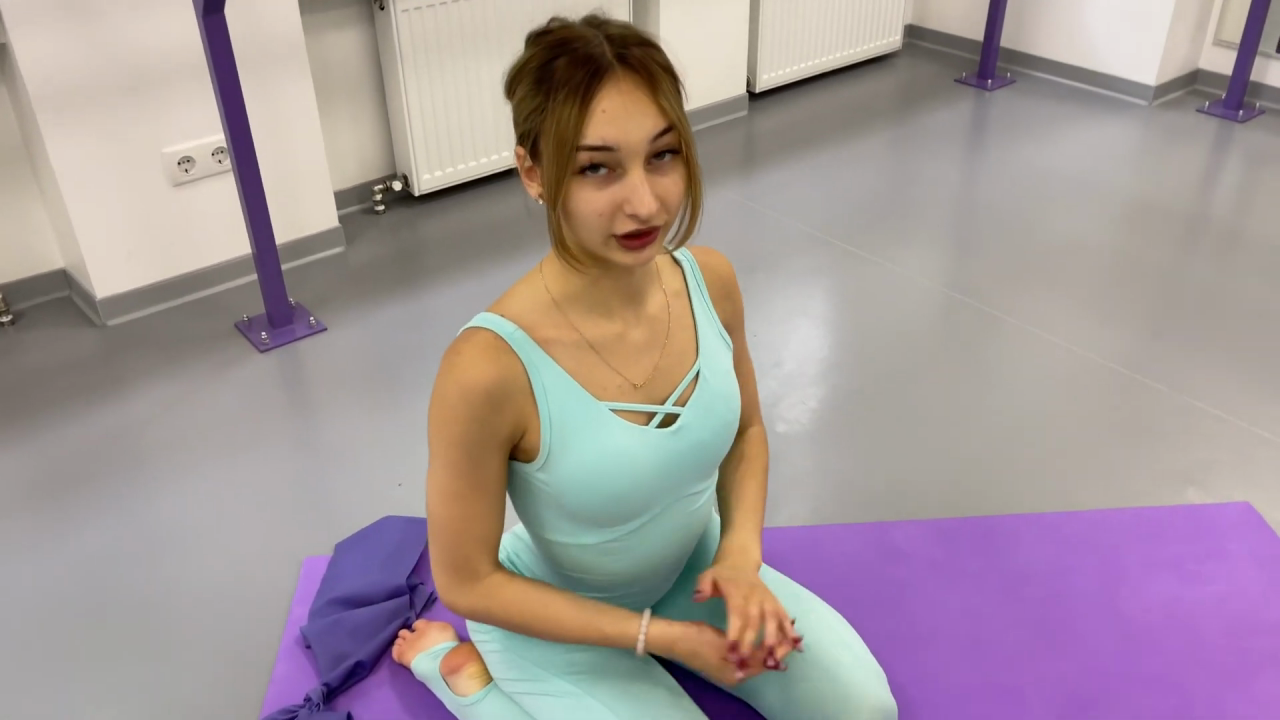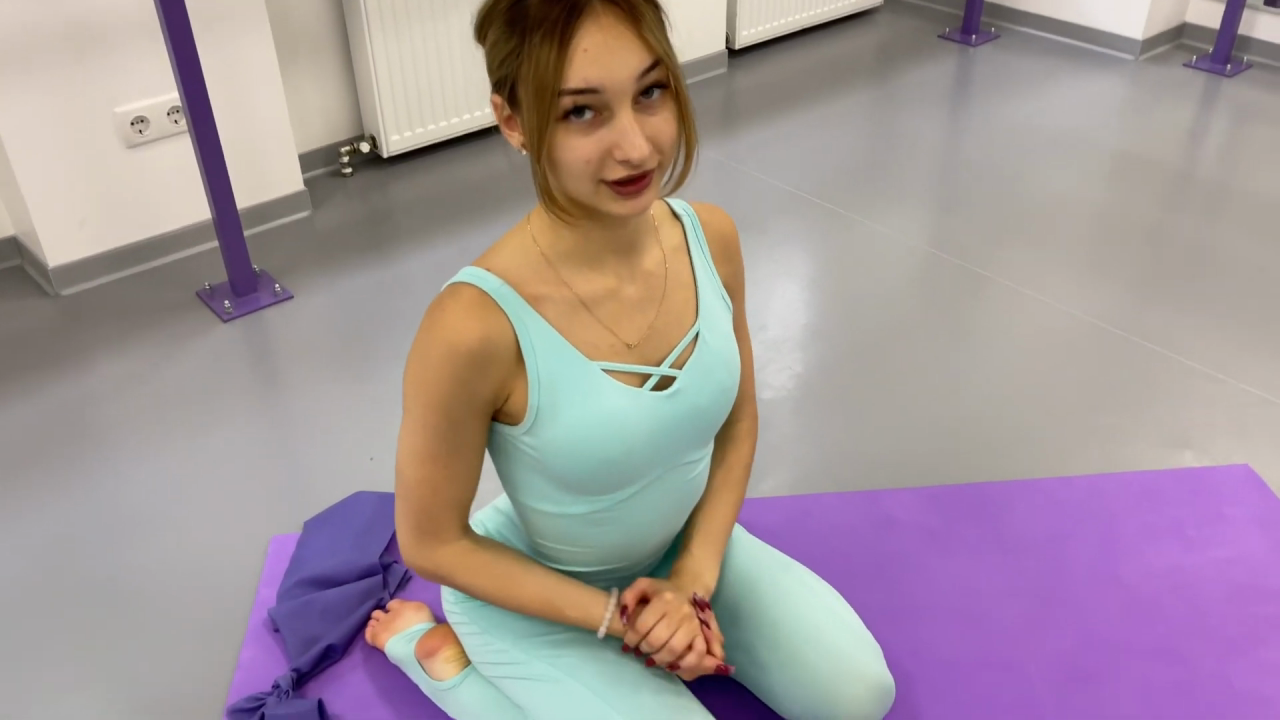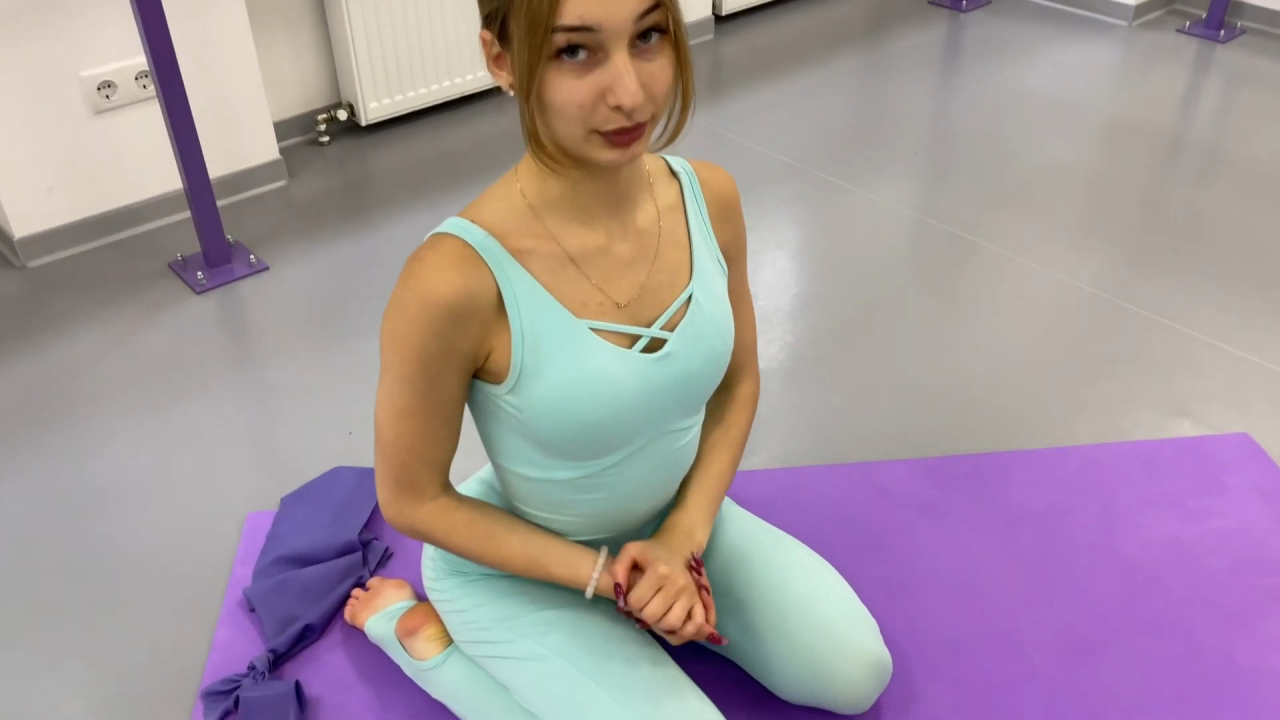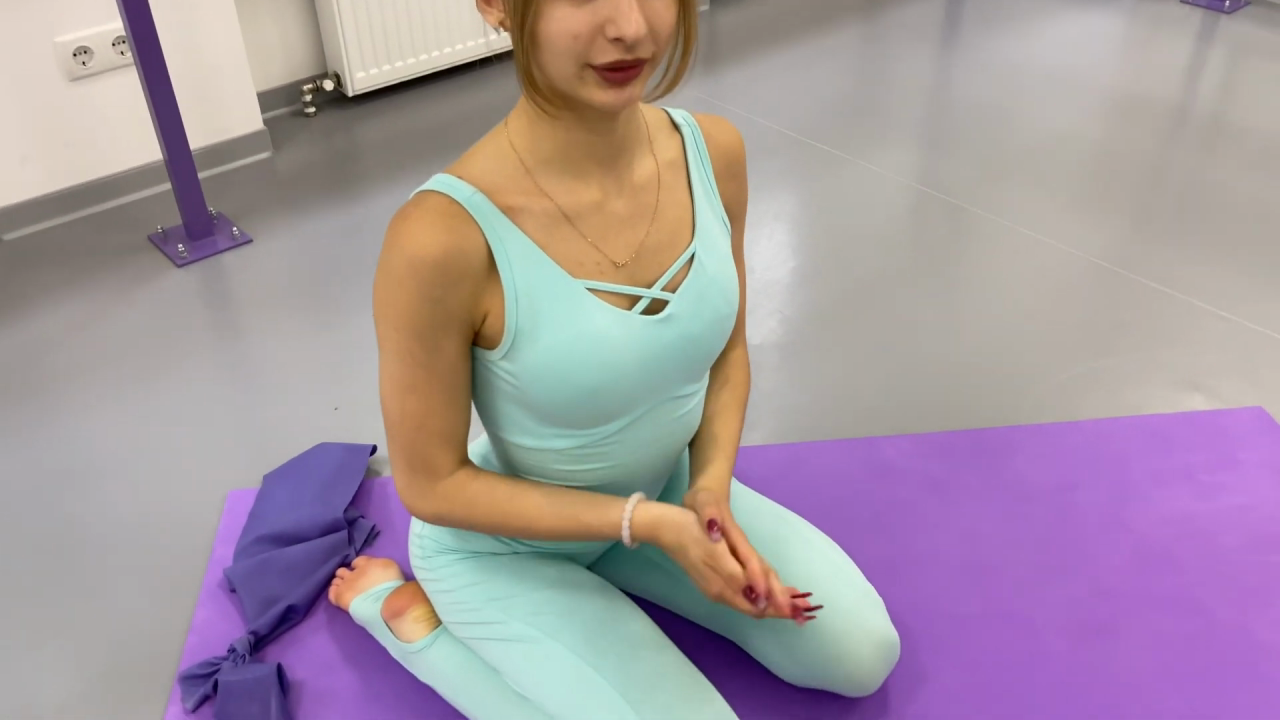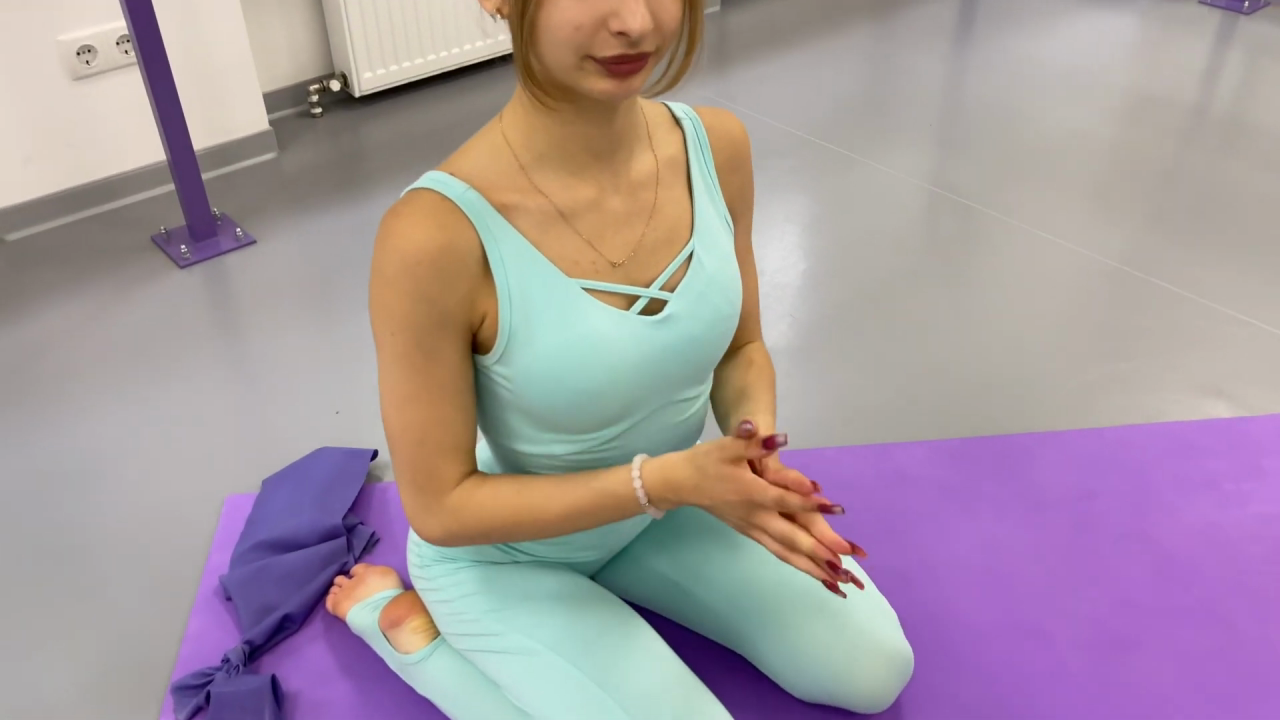
dt=0.3s
person 1, frame 1
left shoulder: (709, 280)
right shoulder: (490, 369)
left elbow: (745, 437)
right elbow: (465, 582)
left wrist: (741, 553)
right wrist: (655, 635)
left hip: (686, 568)
right hip: (554, 619)
person 1, frame 2
left shoulder: (709, 237)
right shoulder: (474, 324)
left elbow: (737, 419)
right elbow: (431, 544)
left wrist: (697, 575)
right wrist: (615, 617)
left hip: (675, 546)
right hip: (533, 596)
person 1, frame 3
left shoulder: (708, 196)
right shoulder: (456, 280)
left elbow: (736, 384)
right elbow: (411, 500)
left wrist: (683, 538)
right wrist: (602, 575)
left hip: (664, 521)
right hip: (516, 567)
person 1, frame 4
left shoulder: (712, 152)
right shoulder: (443, 237)
left elbow: (726, 348)
right elbow: (431, 486)
left wrist: (712, 492)
right wrist: (649, 523)
left hip: (662, 492)
right hip: (509, 544)
left knee: (863, 655)
person 1, frame 5
left shoulder: (714, 146)
right shoulder: (436, 234)
left elbow: (740, 349)
right elbow: (441, 508)
left wrist: (758, 452)
right wrist: (673, 480)
left hip: (657, 498)
right hip: (506, 553)
